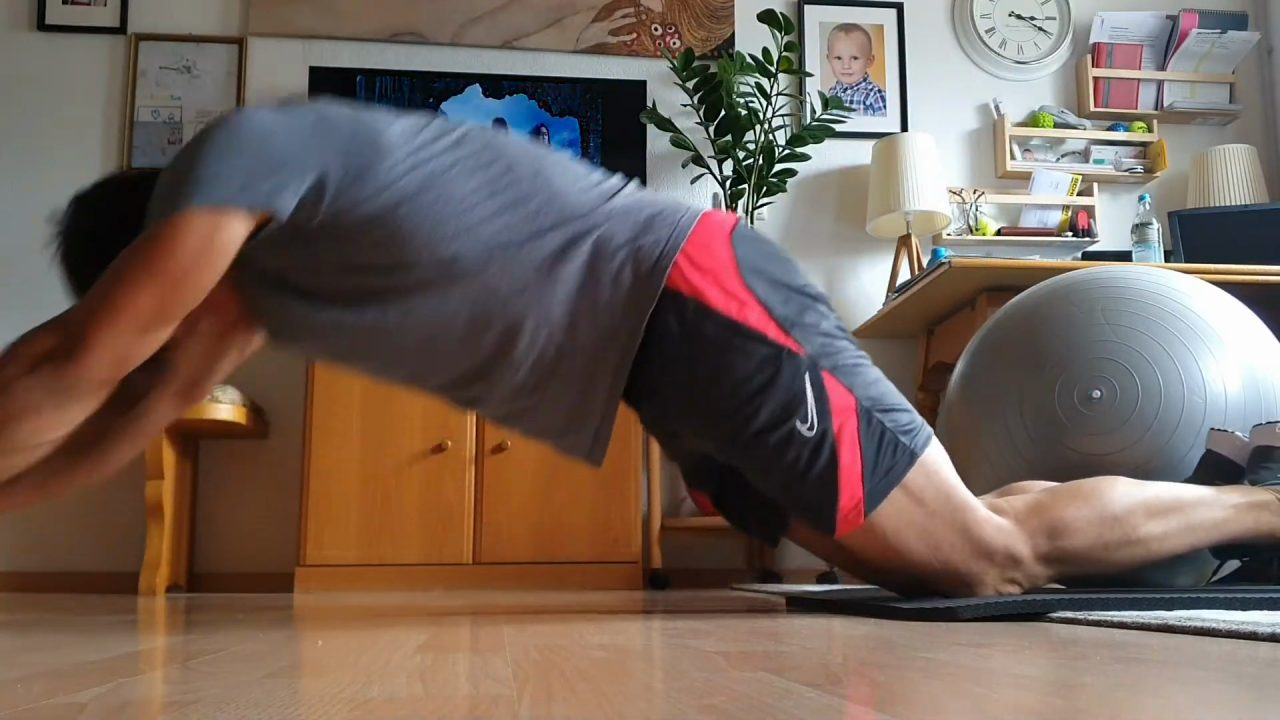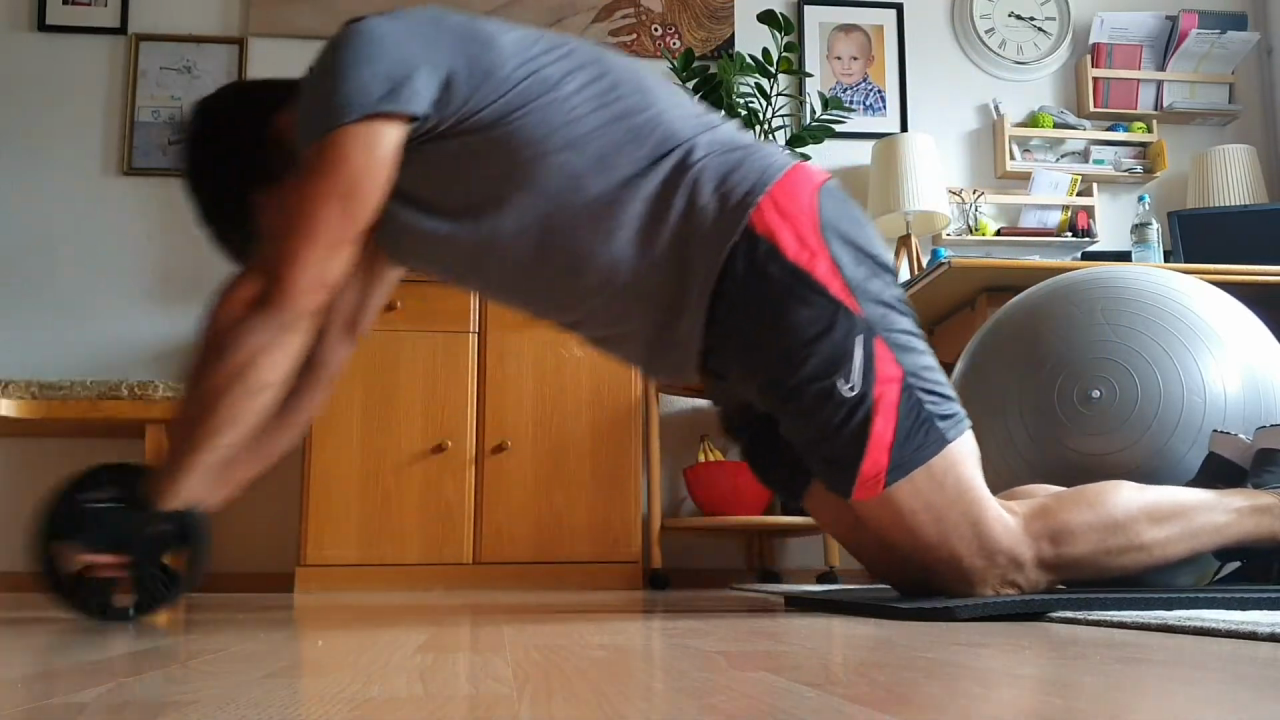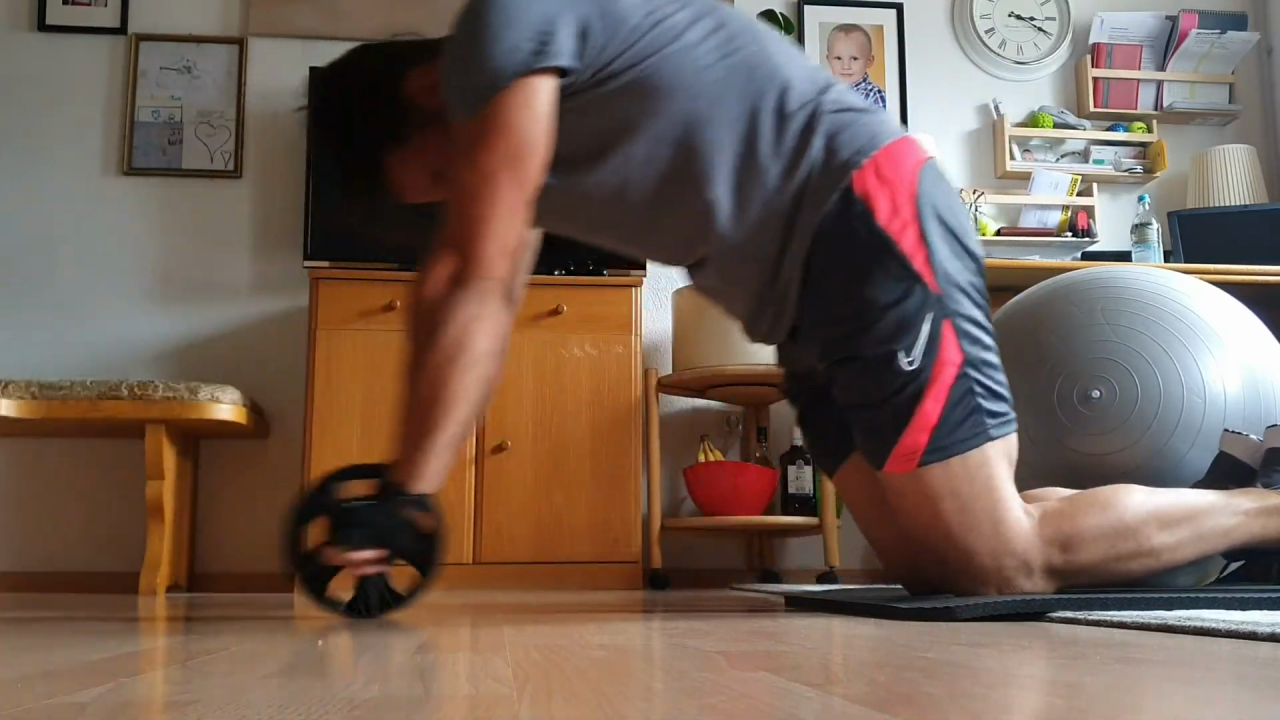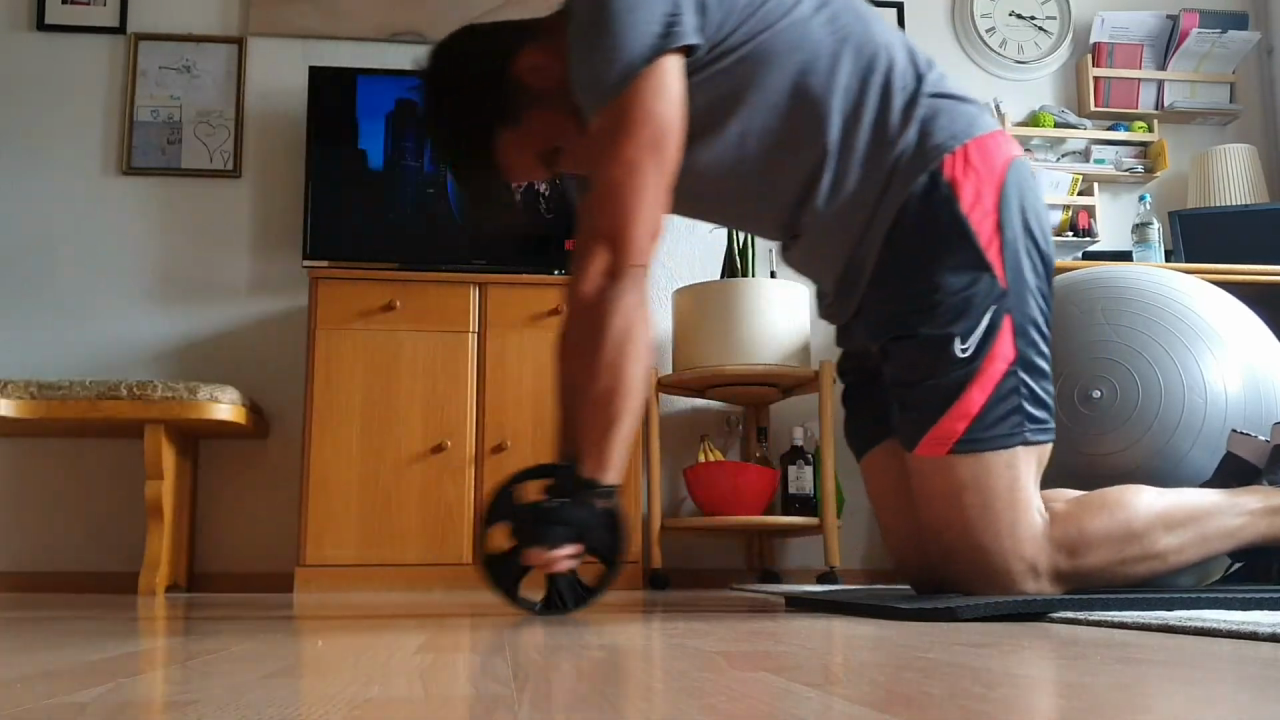
dt=0.3s
person 1, frame 1
left shoulder: (247, 149)
right shoulder: (261, 259)
right elbow: (128, 411)
left hip: (699, 301)
right hip: (679, 344)
left knee: (993, 553)
right knee: (973, 543)
person 1, frame 2
right shoulder: (382, 180)
left elbow: (270, 310)
right elbow: (311, 357)
left wrist: (165, 505)
right wrist: (193, 501)
left hip: (777, 247)
right hip: (735, 307)
left knee: (997, 552)
right knee: (930, 557)
person 1, frame 3
right shoulder: (513, 121)
left elbow: (461, 283)
right elbow: (481, 315)
left wrist: (404, 496)
right wrist: (404, 497)
left hip: (871, 216)
right hip: (814, 280)
left knee: (1004, 565)
right knee: (930, 562)
person 1, frame 4
right shoulder: (600, 118)
left elbow: (616, 278)
right elbow: (595, 305)
left hip: (955, 203)
right hip: (872, 264)
left knee: (1002, 566)
right knee: (931, 563)
